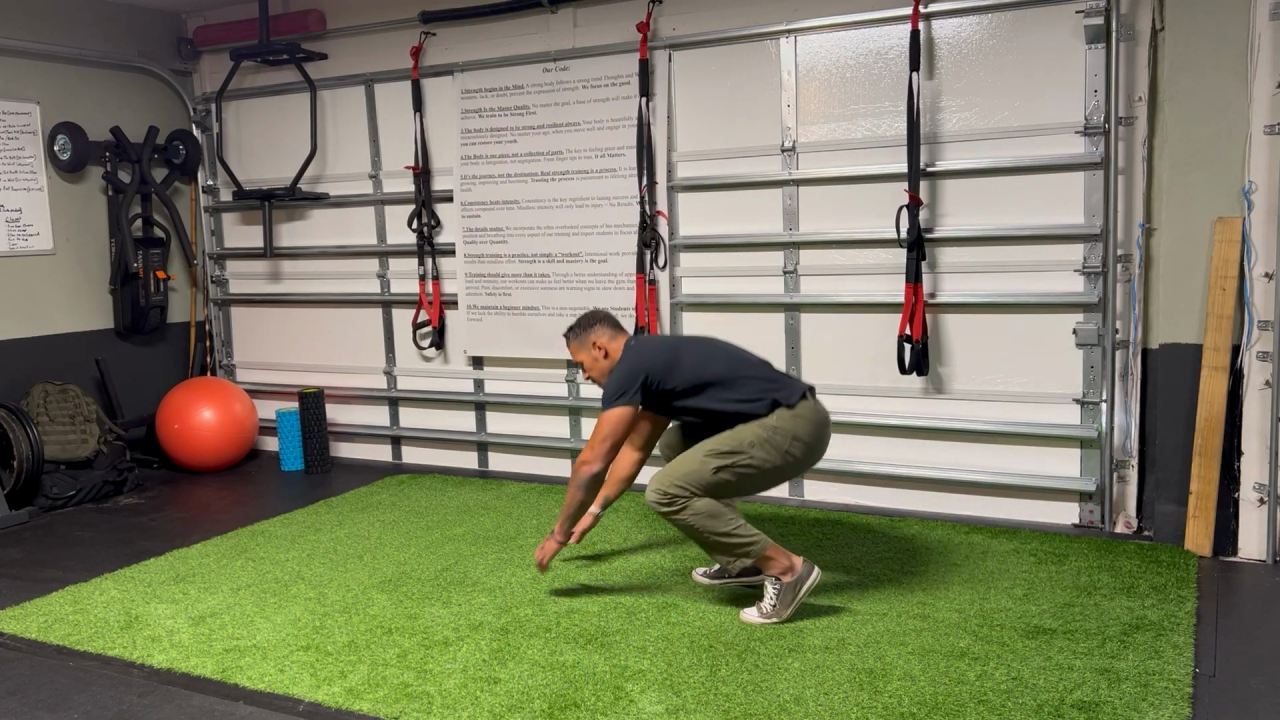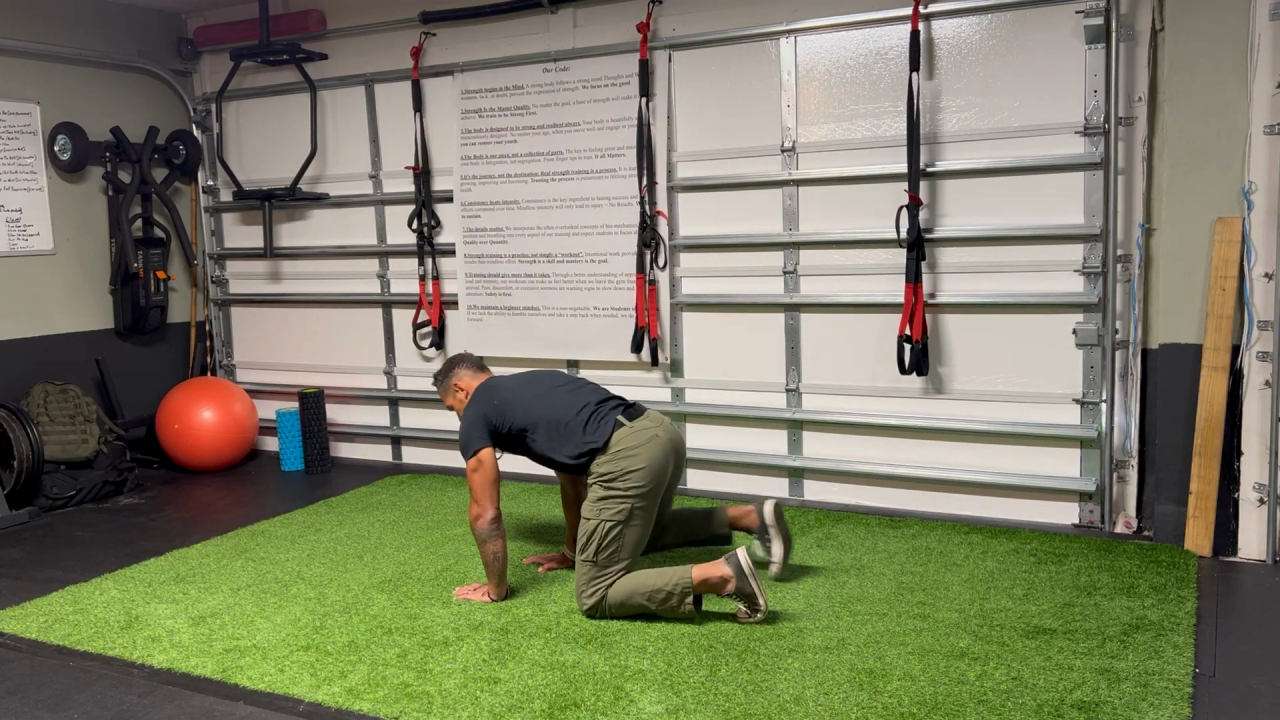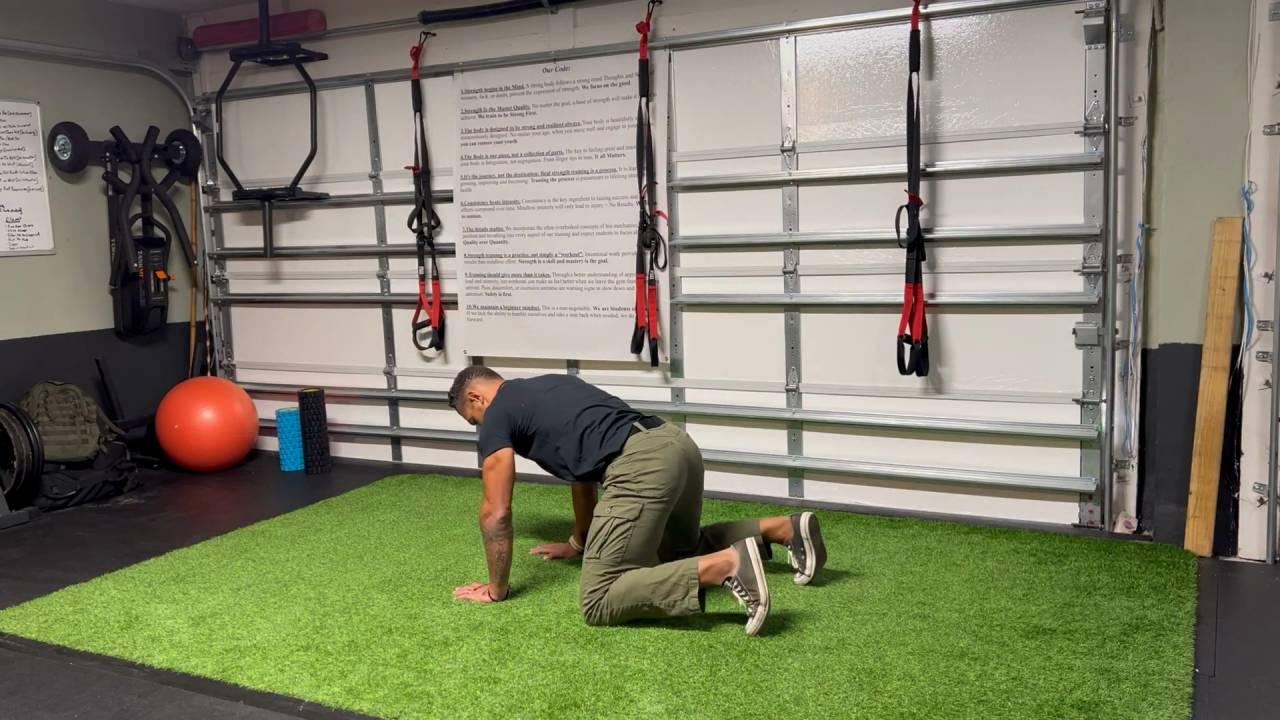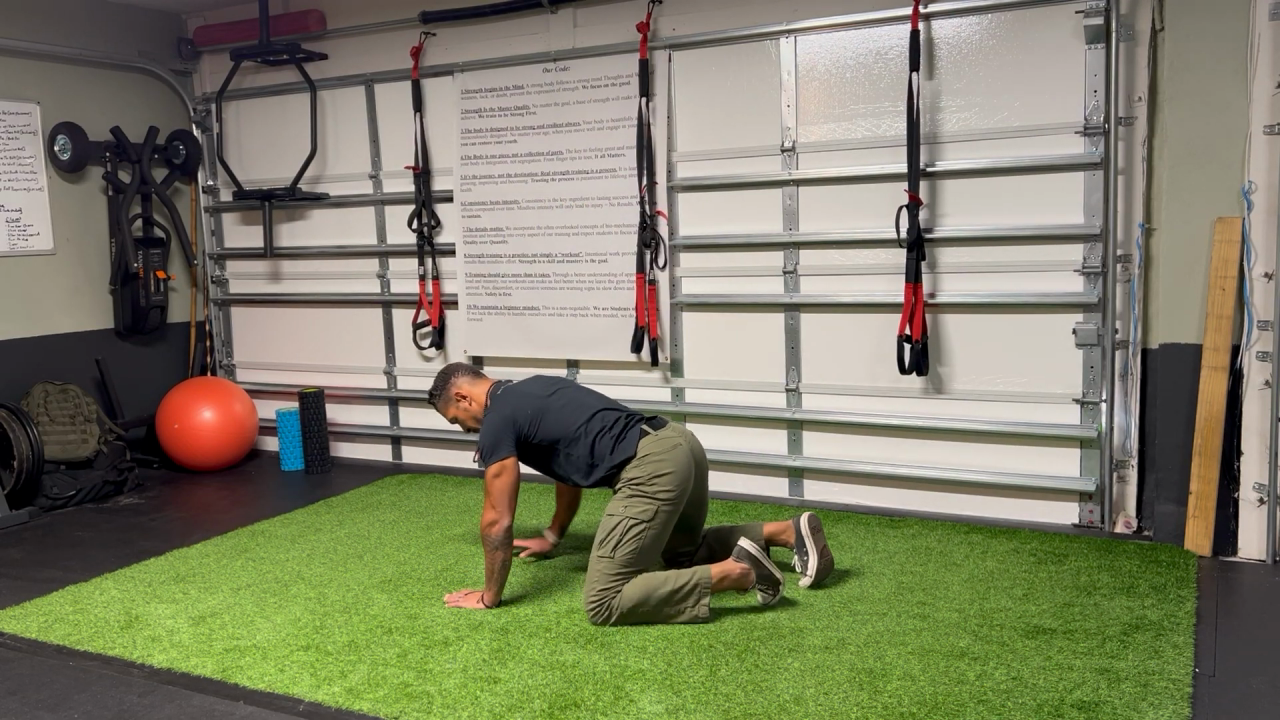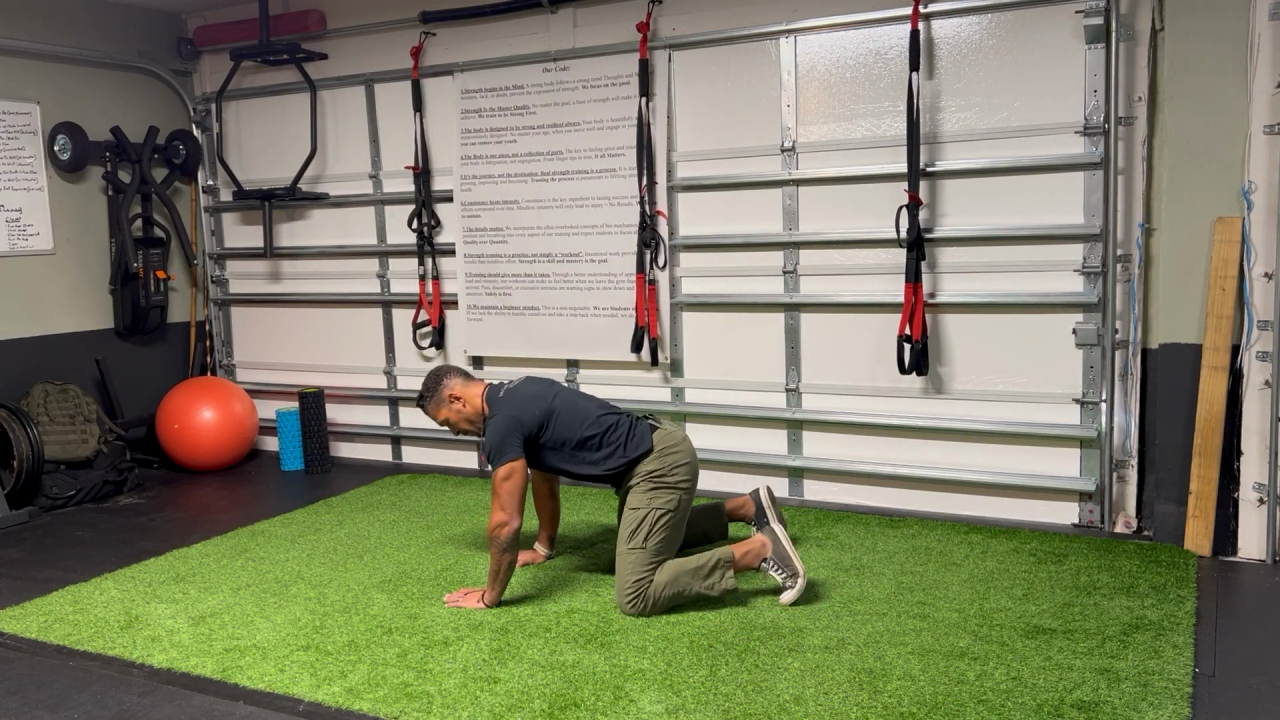
dt=1s
person 1, frame 1
left shoulder: (629, 367)
right shoulder: (653, 361)
left elbow: (593, 462)
right elbow: (635, 449)
left wrist: (561, 532)
right wrist: (593, 512)
left hip: (792, 425)
right hip: (786, 418)
left knee: (667, 492)
right knee: (675, 444)
left ankle: (785, 569)
right ankle: (745, 559)
person 1, frame 2
left shoulder: (478, 414)
right shoulder: (529, 383)
left elbow: (485, 514)
right elbow: (572, 474)
left wrist: (496, 588)
right wrist: (571, 550)
left hip: (628, 455)
right hip: (661, 432)
left knee: (595, 598)
right knee: (648, 532)
left ankle: (721, 575)
right ankle: (750, 516)
person 1, frame 3
left shoulder: (497, 414)
right shoulder: (549, 387)
left elbow: (495, 511)
left wrist: (497, 588)
right wrist: (577, 542)
left hip: (642, 467)
right hip: (677, 445)
left knee: (598, 603)
right knee: (681, 549)
left ankle: (725, 565)
right ankle: (782, 527)
person 1, frame 4
left shoulder: (498, 422)
right shoulder: (529, 391)
left elbow: (498, 521)
left wrist: (490, 596)
right wrist: (551, 535)
left hip: (652, 469)
right hip: (679, 444)
left knee: (603, 604)
right knee: (685, 552)
left ankle: (736, 570)
right ankle: (789, 531)
person 1, frame 5
left shoulder: (502, 423)
right shoulder: (516, 396)
left elbow: (506, 522)
right elbow: (545, 478)
left wrist: (490, 596)
right wrist: (543, 547)
left hip: (658, 464)
right hip: (661, 447)
left knee: (637, 594)
right knee: (655, 536)
left ankle: (759, 549)
right ankle: (747, 506)
